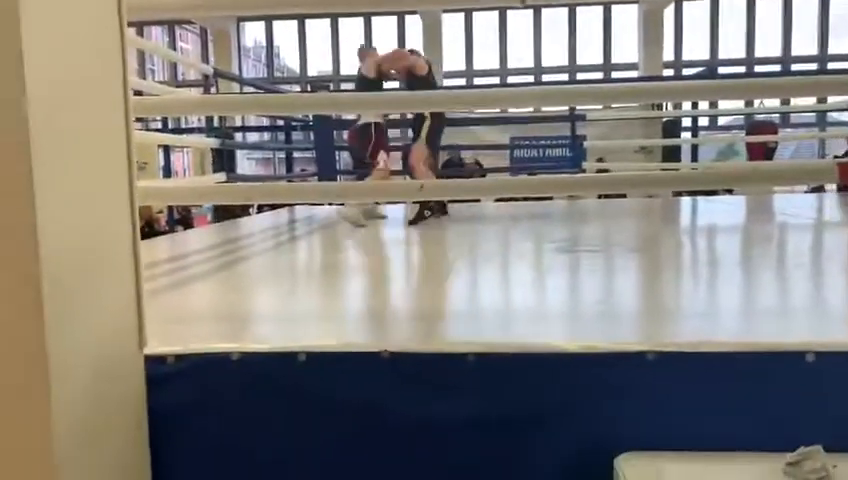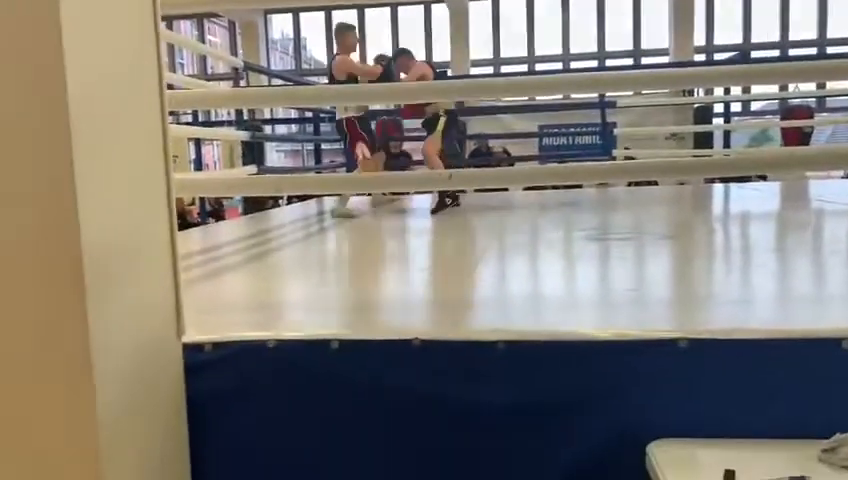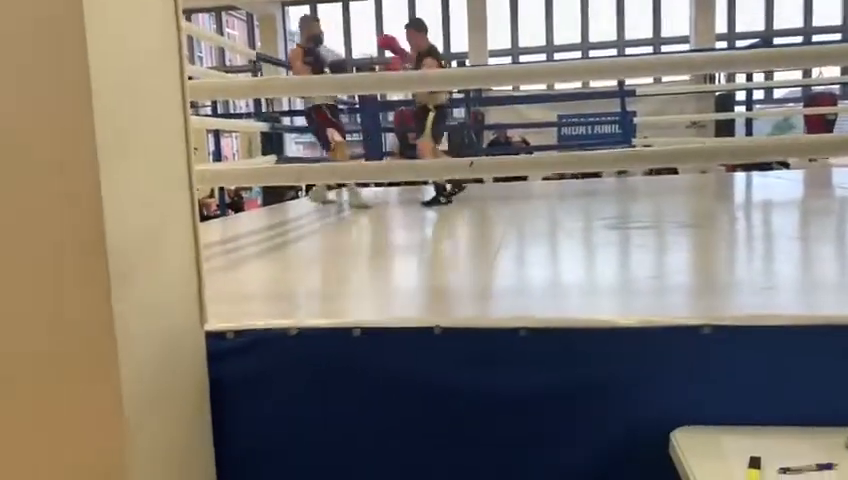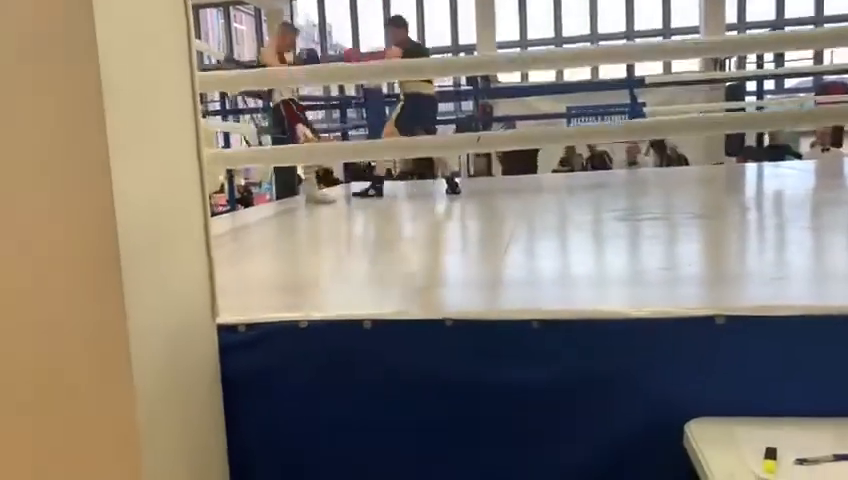
dt=0.3s
person 1, frame 1
left shoulder: (367, 75)
right shoulder: (371, 64)
left hip: (366, 125)
right hip: (372, 125)
left knee: (379, 170)
right knee: (381, 171)
left ankle: (368, 207)
right ankle: (352, 208)
person 1, frame 2
left shoulder: (345, 61)
right shoulder: (341, 61)
right elbow: (372, 74)
right wrist: (383, 68)
left hip: (359, 116)
right hip: (349, 119)
left knee: (375, 159)
right knee: (367, 163)
right ankle: (340, 205)
person 1, frame 3
left shoulder: (314, 51)
right shoulder: (296, 53)
right elbow: (304, 77)
right wrist: (309, 56)
left hip: (329, 105)
right hip: (317, 107)
left knee: (336, 152)
right knee: (340, 147)
left ankle: (319, 191)
right ankle: (353, 195)
person 1, frame 4
left shoulder: (281, 55)
right shoulder: (269, 51)
left hip: (287, 102)
right hip: (283, 101)
right knee: (311, 142)
right ankle: (310, 187)
person 2, frame 1
left shoulder: (417, 62)
right shoulder: (411, 73)
left elbow: (401, 54)
left wrist: (381, 62)
left hip: (431, 117)
right hip: (424, 118)
left knee: (416, 161)
right knee: (426, 163)
left ankle: (427, 205)
right ankle: (438, 204)
person 2, frame 2
left shoulder: (423, 67)
right shoulder: (416, 74)
left elbow: (406, 82)
right elbow: (419, 102)
right wrist: (412, 107)
left hip: (444, 115)
right hip: (432, 117)
left knee: (429, 152)
right knee: (431, 157)
left ankle: (446, 194)
right ankle: (450, 195)
person 2, frame 3
left shoulder: (430, 59)
right shoulder: (420, 53)
left elbow: (422, 90)
right elbow: (410, 59)
left hip: (433, 108)
right hip: (426, 107)
left knee: (424, 150)
right knee: (431, 149)
left ankle: (441, 193)
right ankle: (456, 182)
person 2, frame 4
left shoulder: (398, 49)
right shoulder: (422, 49)
left hip: (413, 98)
right hip: (429, 98)
left knee: (386, 139)
left ankle: (376, 186)
right ankle: (451, 183)
